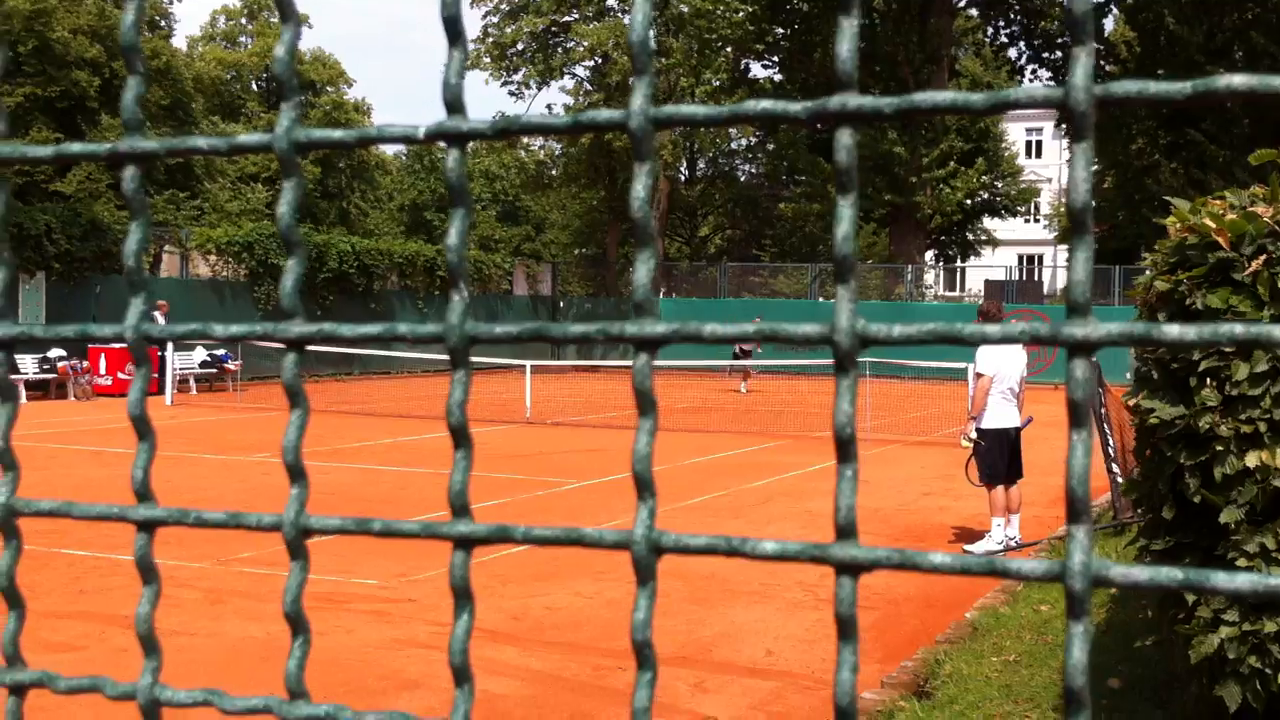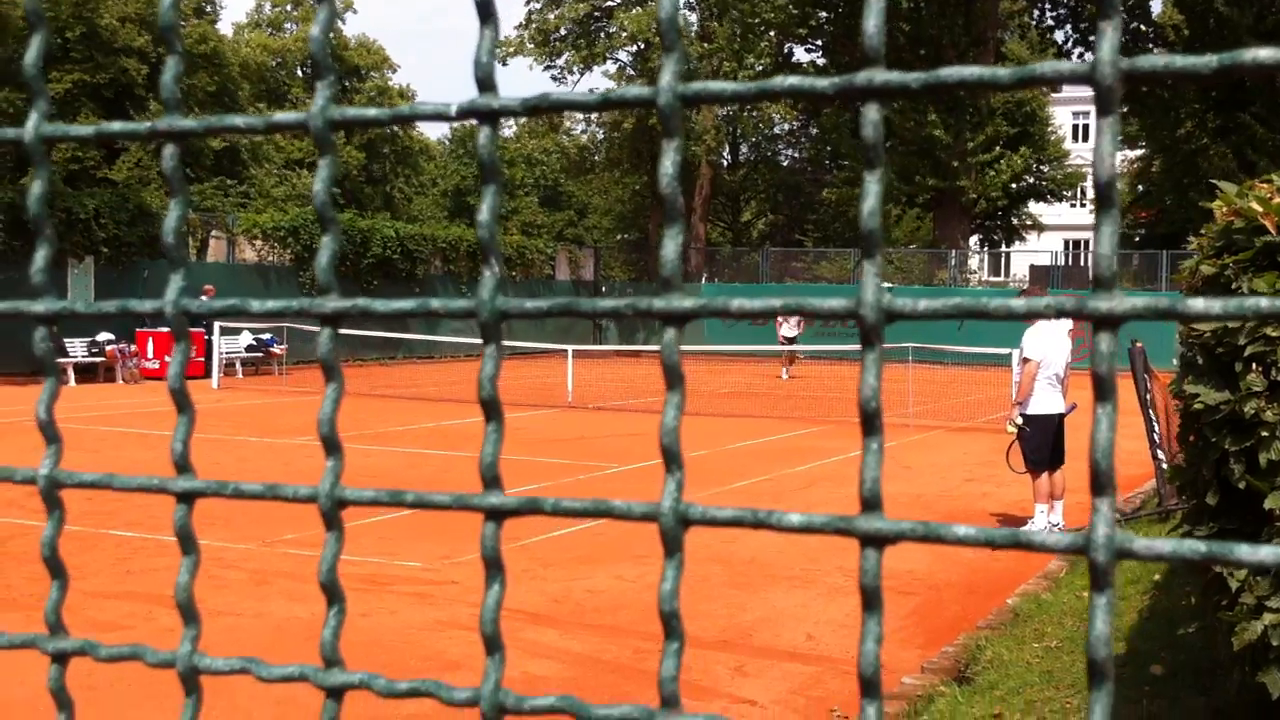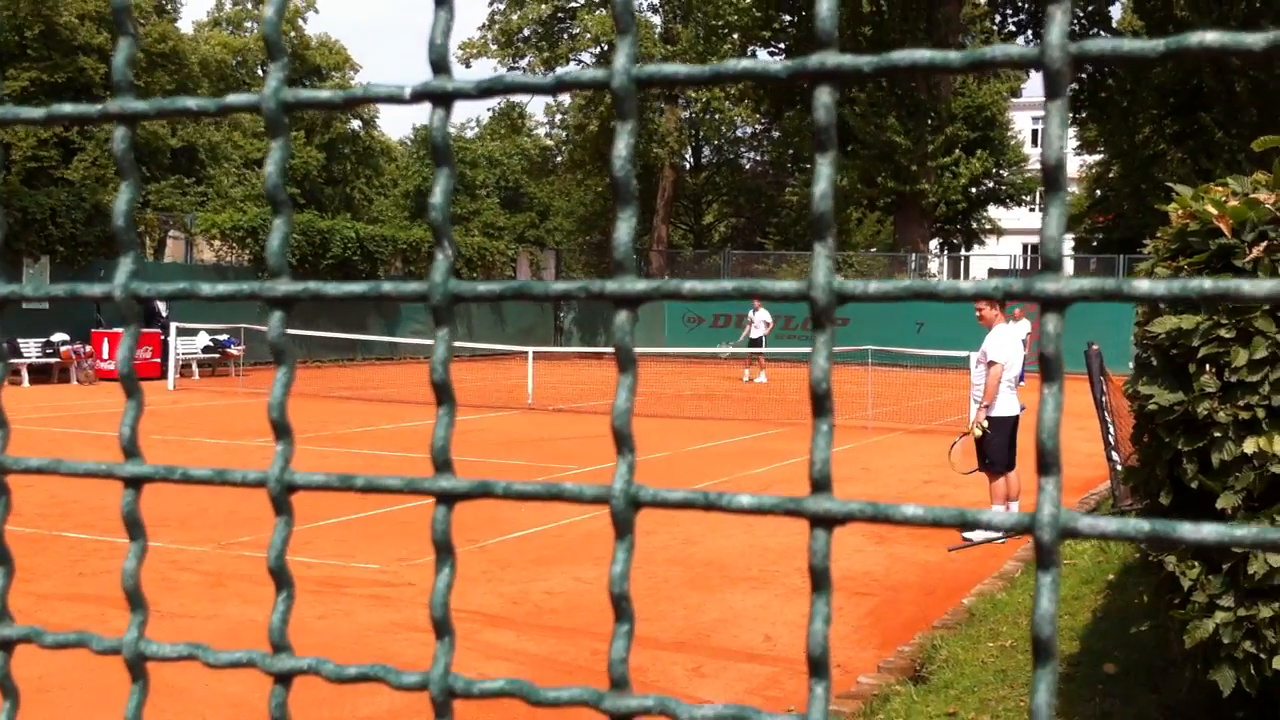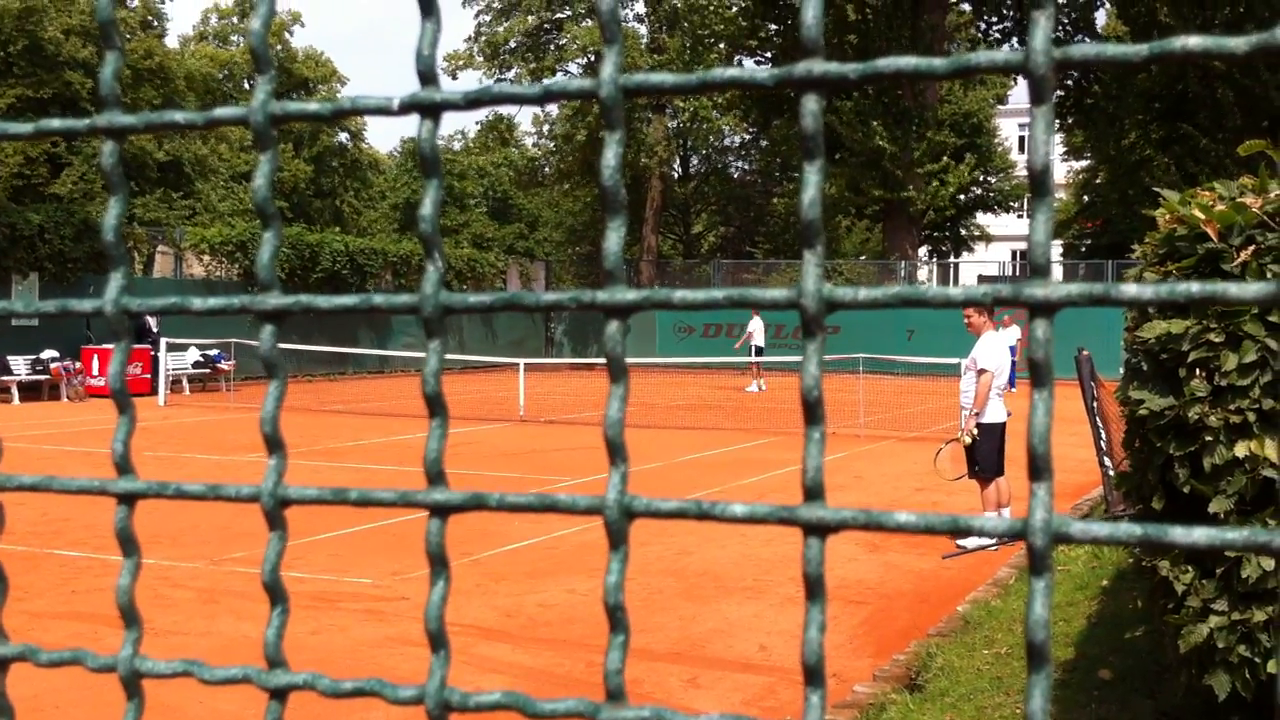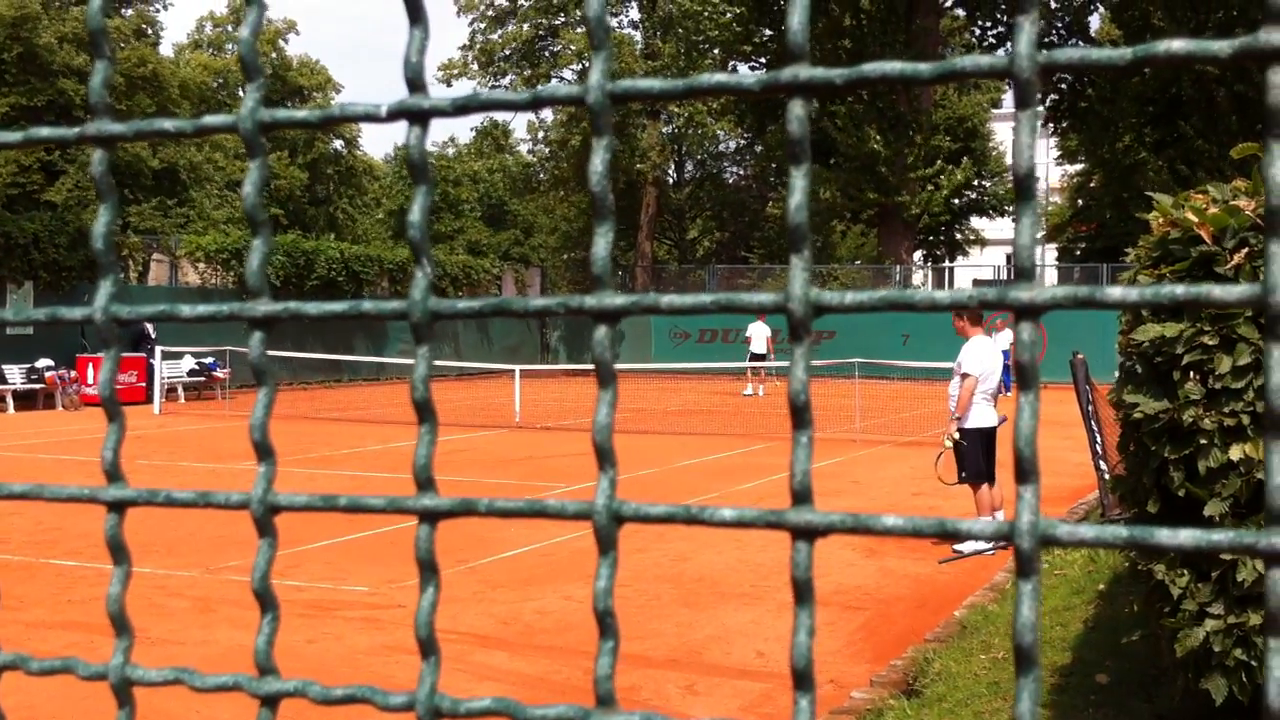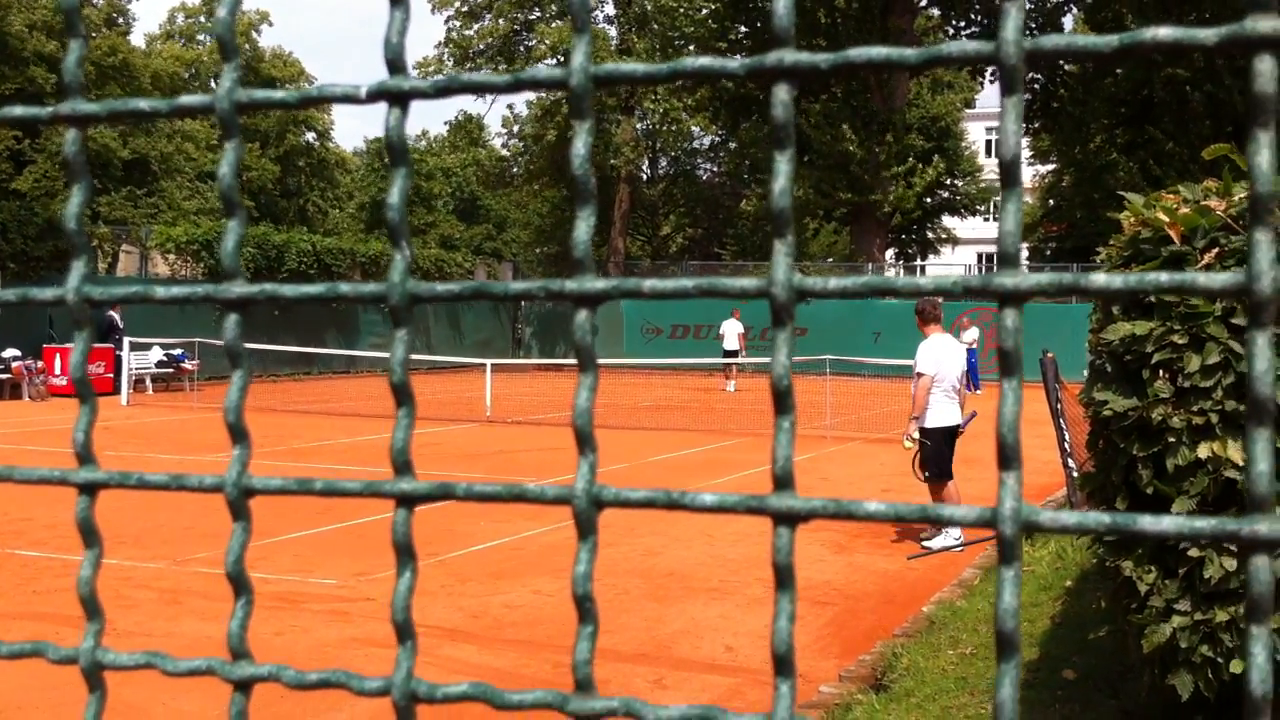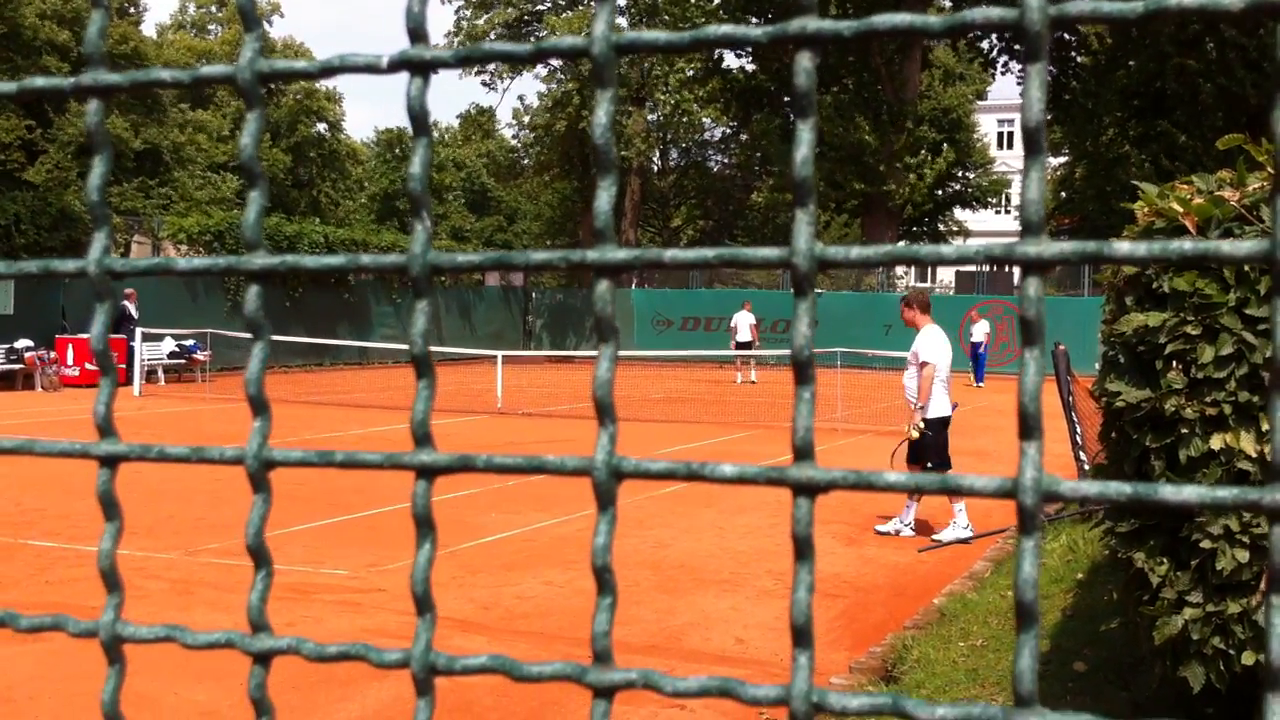
dt=0.5s
person 1, frame 1
left shoulder: (987, 348)
right shoulder: (1018, 348)
left elbow: (983, 387)
right elbow: (1021, 388)
left wrist: (971, 419)
left hip: (990, 424)
right hip: (1011, 422)
left knee: (995, 482)
right knee: (1011, 480)
left ankle: (996, 538)
right ankle: (1012, 533)
person 1, frame 2
left shoulder: (1034, 333)
right shoulder: (1062, 333)
left elbow: (1030, 372)
right elbow: (1065, 374)
left wrist: (1016, 405)
left hip: (1036, 410)
right hip: (1055, 408)
left knee: (1038, 469)
right knee: (1054, 466)
left ankle: (1039, 523)
right ankle: (1056, 519)
person 1, frame 3
left shoulder: (997, 336)
right shoulder: (1011, 335)
left elbow: (995, 374)
left wrist: (982, 408)
left hip: (995, 412)
right hip: (1009, 410)
left knee: (994, 470)
right knee: (1008, 467)
left ankle: (995, 526)
person 1, frame 4
left shoulder: (986, 343)
right shoulder: (998, 342)
left elbow: (985, 381)
left wrist: (972, 416)
left hip: (983, 419)
right hip: (995, 417)
left knee: (985, 477)
right knee: (997, 474)
left ankle: (988, 534)
person 1, frame 5
left shoulder: (973, 348)
right shoulder: (992, 347)
left elbow: (968, 386)
left wrist: (954, 419)
left hip: (971, 423)
right hip: (986, 421)
left knee: (977, 481)
right knee: (988, 480)
left ankle: (985, 538)
person 1, frame 6
left shoulder: (928, 347)
right shoulder: (956, 346)
left elbow: (923, 387)
right elbow: (962, 386)
left wrist: (912, 420)
right wrist: (959, 416)
left hip: (934, 422)
right hip: (950, 419)
left knee: (942, 479)
right knee: (932, 475)
left ankle: (953, 534)
right ankle: (939, 527)
person 1, frame 7
left shoulder: (926, 337)
right shoulder: (935, 334)
left elbow: (927, 375)
left wrist: (918, 409)
left hip: (931, 414)
right hip: (931, 413)
left knee: (941, 470)
right knee: (915, 466)
left ankle: (961, 524)
right ankle: (905, 521)
